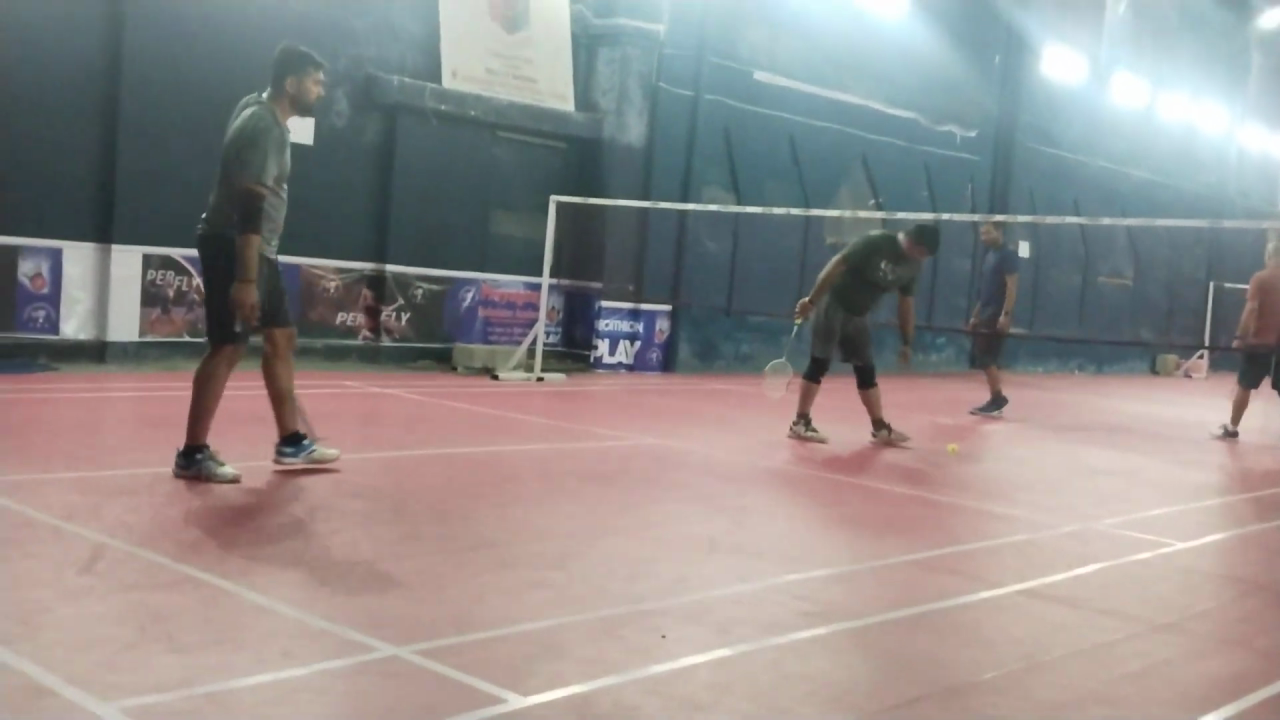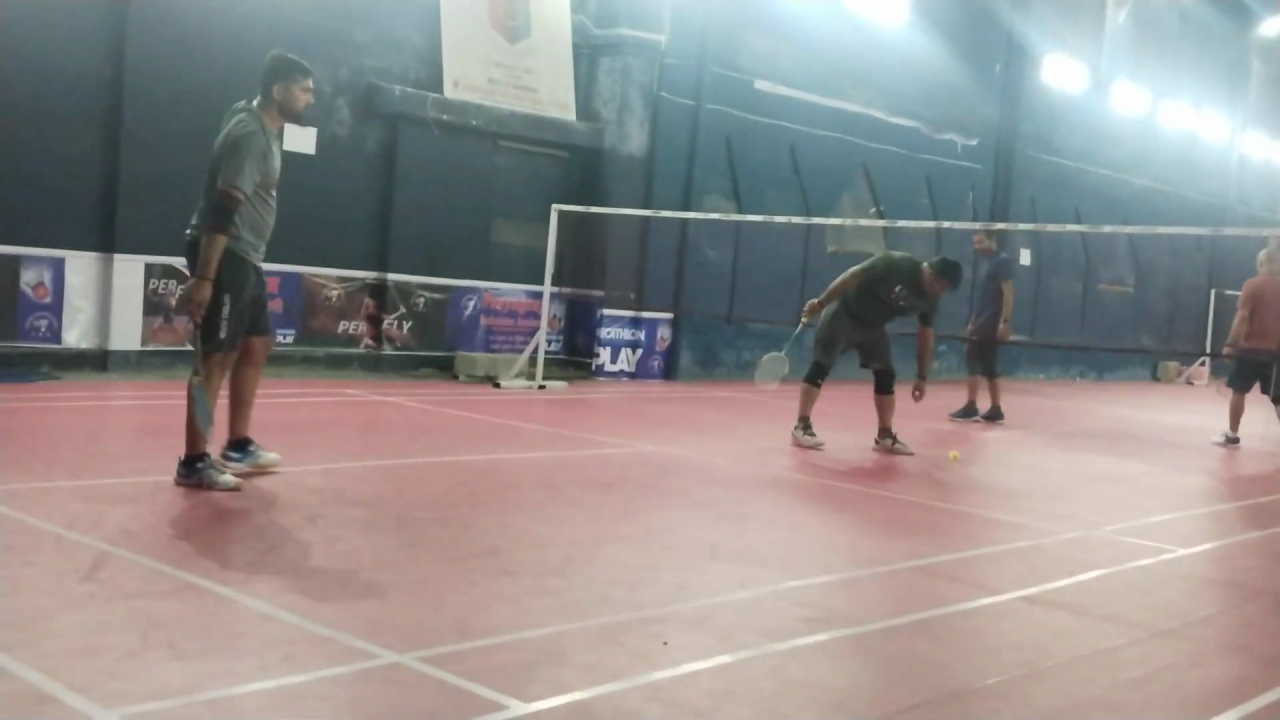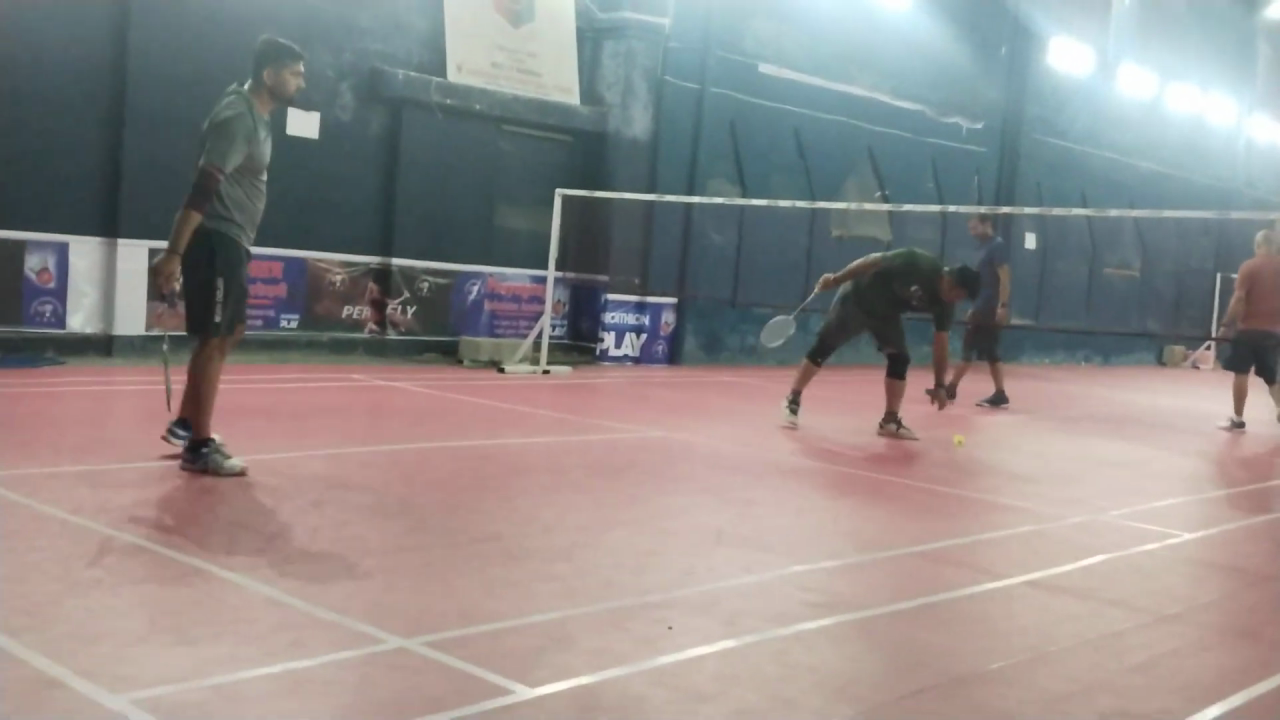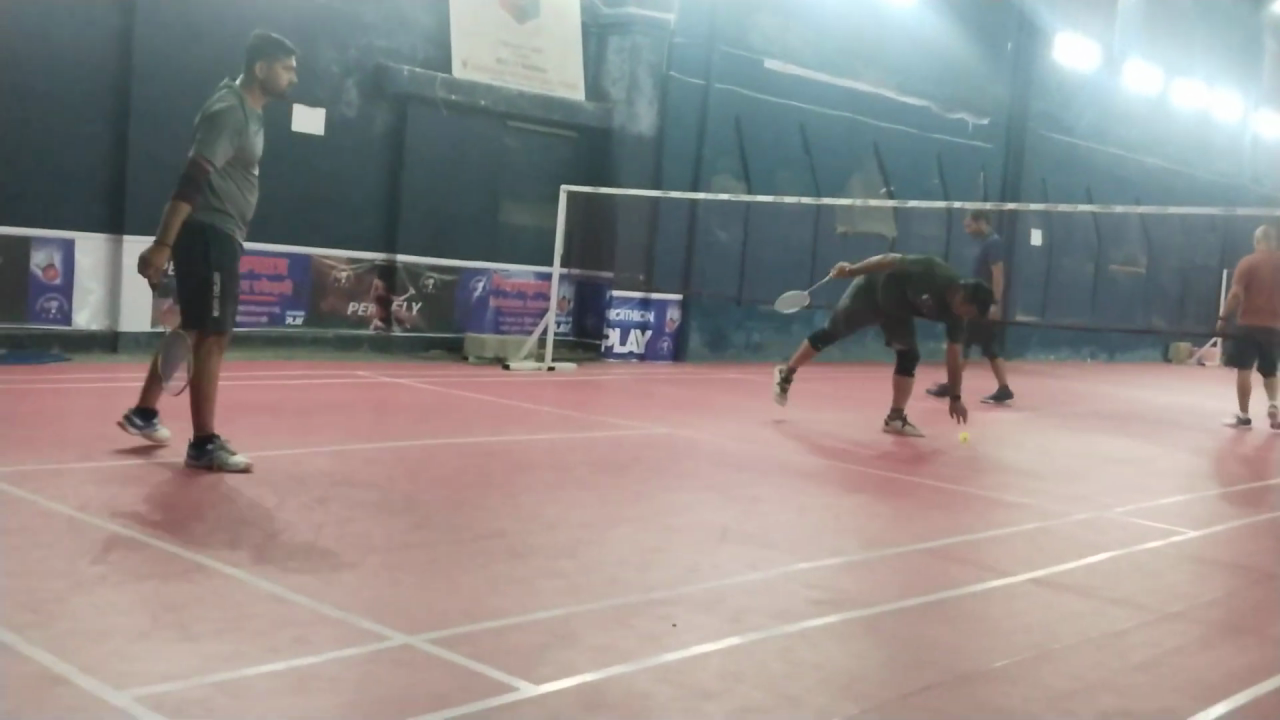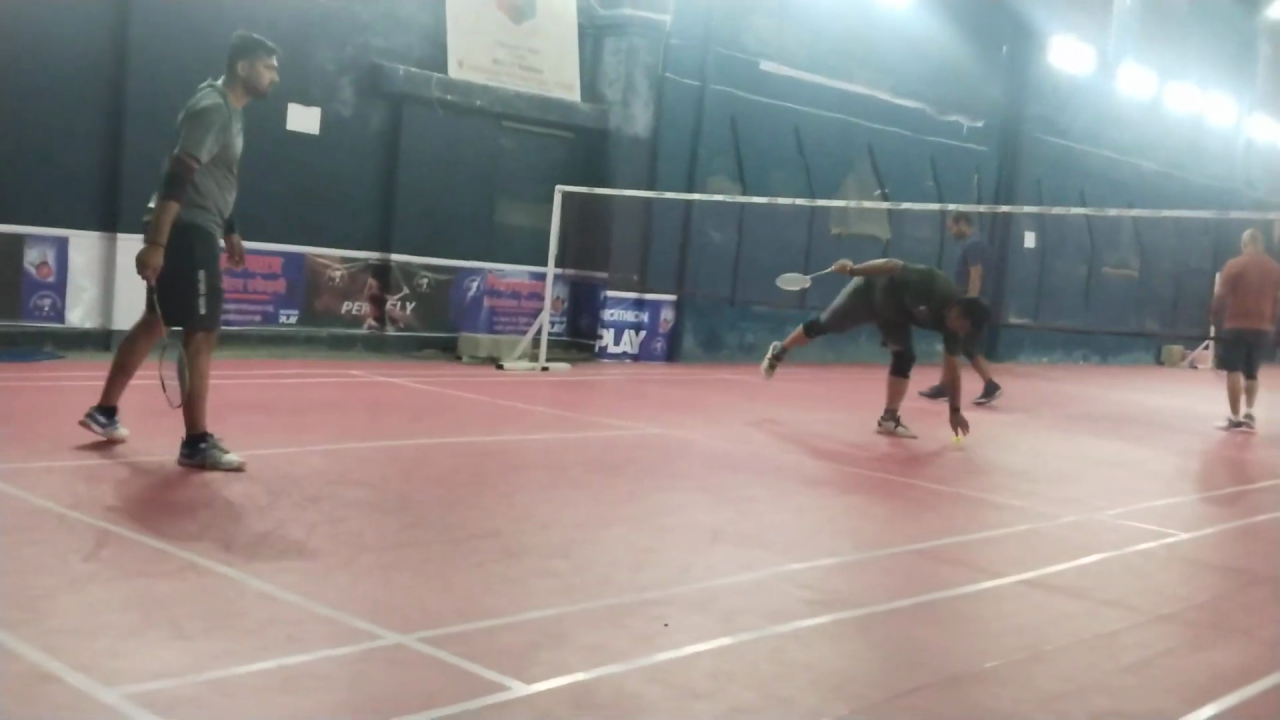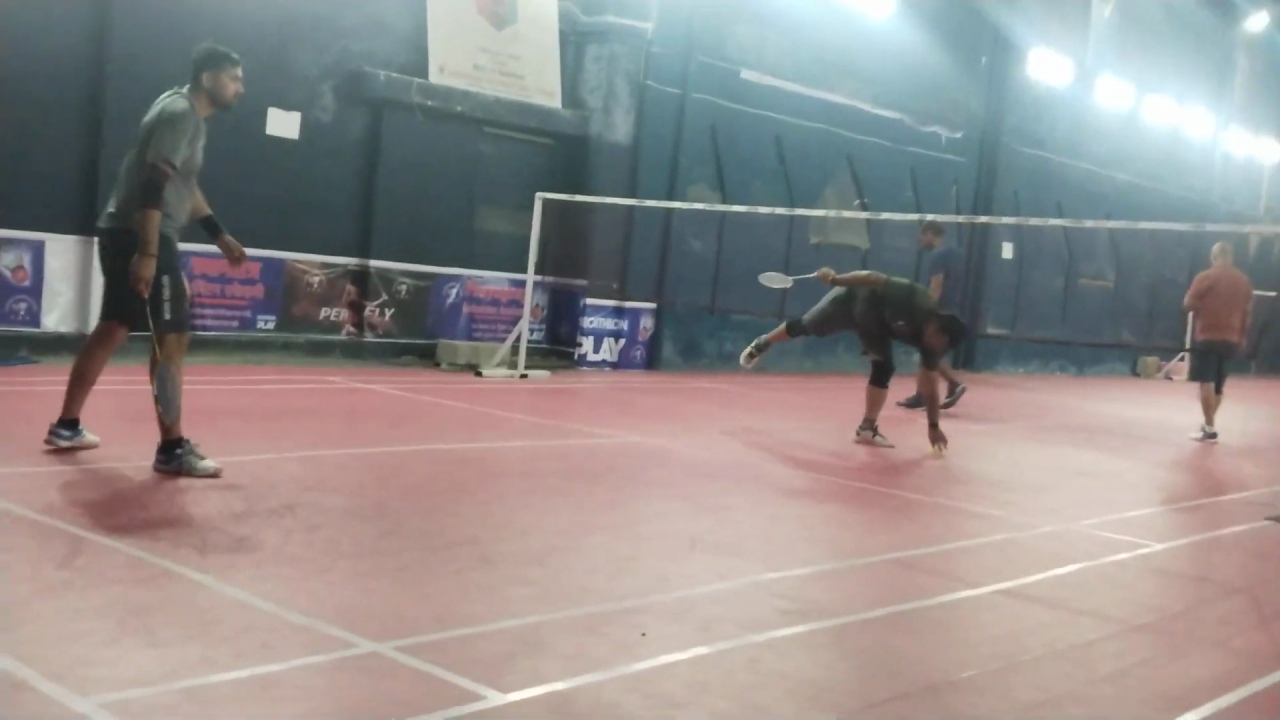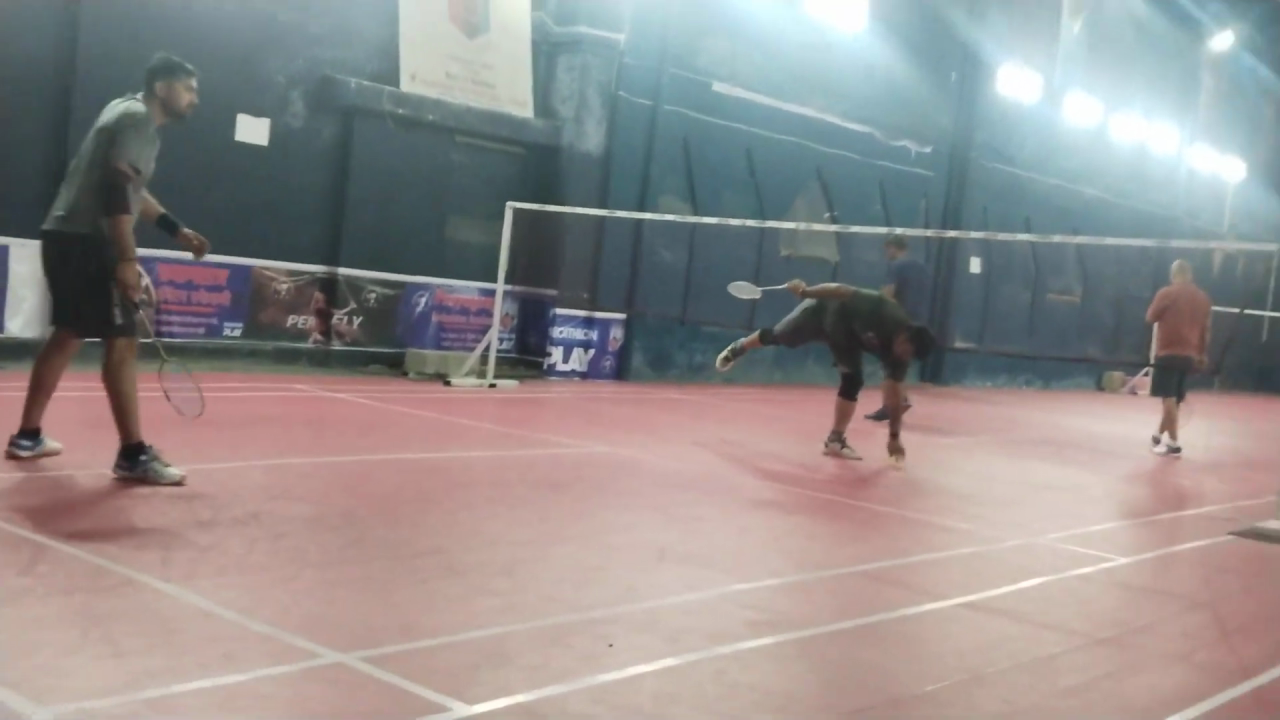
dt=0.1s
person 1, frame 1
left shoulder: (259, 109)
right shoulder: (265, 130)
right elbow: (250, 209)
right wrist: (246, 280)
left hip: (254, 250)
right hip: (232, 248)
left knee: (282, 340)
right knee: (227, 348)
left ankle: (291, 441)
right ankle: (192, 453)
person 1, frame 2
left shoulder: (259, 123)
right shoulder: (250, 136)
right elbow: (221, 210)
right wrist: (202, 278)
left hip: (243, 257)
right hip: (224, 257)
left knee: (256, 347)
right knee: (219, 355)
left ankle: (238, 444)
right ankle: (193, 462)
person 1, frame 3
left shoulder: (254, 110)
right shoulder: (238, 118)
right elbow: (203, 188)
right wrist: (174, 254)
left hip: (231, 241)
right hip: (214, 240)
left knee: (224, 335)
right knee: (214, 339)
left ankle: (187, 423)
right ankle: (199, 446)
person 1, frame 4
left shoulder: (244, 106)
right shoulder: (229, 111)
right elbow: (191, 180)
right wrist: (161, 243)
left hip: (214, 233)
right hip: (207, 234)
left knee: (198, 329)
right knee: (213, 336)
left ankle: (143, 414)
right ankle: (205, 443)
person 1, frame 5
left shoulder: (228, 107)
right shoulder: (213, 109)
right elbow: (177, 178)
left wrist: (229, 230)
right wrist: (156, 244)
left hip: (195, 232)
right hip: (186, 233)
left knee: (154, 323)
right knee: (201, 333)
left ankle: (105, 411)
right ankle: (197, 442)
person 1, frame 6
left shoulder: (183, 114)
right shoulder: (181, 115)
left elbow: (182, 187)
right elbow: (152, 187)
left wrist: (220, 235)
right wrist: (147, 252)
left hip: (123, 233)
right hip: (137, 237)
left knee: (113, 329)
right knee: (171, 337)
left ankle: (66, 425)
right ankle: (172, 448)
person 1, frame 7
left shoulder: (128, 112)
right shoulder: (138, 119)
left elbow: (133, 193)
right elbow: (116, 191)
left wrist: (179, 231)
right wrist: (126, 259)
left hip: (64, 234)
right hip: (86, 239)
left knee: (66, 336)
right knee: (121, 341)
left ankle: (27, 435)
right ankle: (133, 453)
person 2, frame 1
left shoulder: (912, 266)
right shoulder: (875, 243)
left elbow: (907, 303)
right elbow: (836, 265)
left wrist: (907, 343)
right wrist: (811, 300)
left hip: (856, 315)
right hip: (833, 304)
left knee: (866, 369)
right knee: (820, 362)
left ankle: (880, 427)
right ankle: (800, 423)
person 2, frame 2
left shoulder: (930, 297)
right shoulder: (896, 264)
left elbow: (925, 334)
right elbow: (852, 275)
left wrist: (922, 376)
right wrist: (821, 302)
left hip: (872, 326)
right hip: (844, 315)
left knee: (886, 374)
right knee: (821, 367)
left ankle: (885, 436)
right ankle: (801, 427)
person 2, frame 3
left shoulder: (944, 303)
right shoulder: (915, 263)
left elbow: (941, 343)
right elbow: (872, 261)
left wrist: (939, 385)
right wrist: (835, 279)
left hip: (886, 315)
right hip: (857, 301)
left knee: (900, 359)
right knee: (824, 346)
left ankle: (890, 420)
right ankle: (793, 401)
person 2, frame 4
left shoulder: (956, 314)
right shoulder: (932, 273)
left elbow: (954, 356)
right elbow: (891, 260)
left wrist: (956, 398)
right wrist: (851, 270)
left hip: (898, 313)
right hip: (870, 291)
left knee: (909, 357)
right knee: (830, 334)
left ankle: (895, 417)
right ankle: (786, 374)
person 2, frame 5
left shoulder: (951, 325)
right shoulder: (930, 285)
left elbow: (951, 369)
right elbow: (891, 266)
left wrist: (955, 411)
right wrist: (852, 270)
left hip: (896, 317)
right hip: (868, 293)
left knee: (905, 358)
right knee: (822, 325)
left ankle: (889, 418)
right ankle: (779, 351)
person 2, frame 6
left shoulder: (930, 341)
right shoulder: (910, 299)
left elbow: (928, 384)
right elbow: (873, 278)
left wrist: (934, 426)
right wrist: (834, 279)
left hip: (877, 328)
right hip: (850, 301)
left knee: (884, 368)
right knee: (803, 327)
left ankle: (867, 428)
right ankle: (761, 345)
person 2, frame 7
left shoulder: (897, 353)
right shoulder: (880, 311)
left elbow: (893, 395)
right elbow: (842, 290)
left wrist: (894, 436)
right wrist: (805, 292)
left hip: (847, 339)
right hip: (821, 312)
left knee: (853, 381)
right knee: (775, 337)
left ankle: (835, 440)
right ankle: (737, 349)
person 3, frame 1
left shoulder: (1261, 278)
left elbow: (1251, 309)
left wrist: (1240, 336)
left hip: (1259, 342)
left knee: (1245, 386)
left ankle: (1232, 428)
person 3, frame 2
left shoulder: (1253, 285)
left elbow: (1242, 317)
left wrist: (1230, 343)
left hip: (1251, 348)
left knee: (1239, 392)
left ankle: (1232, 435)
person 3, frame 3
left shoulder: (1250, 266)
left elbow: (1238, 298)
left wrist: (1226, 324)
left hip: (1248, 329)
left knee: (1240, 374)
left ankle: (1237, 419)
person 3, frame 4
left shoulder: (1248, 262)
left elbow: (1236, 293)
left wrist: (1223, 318)
left hip: (1248, 325)
left knee: (1244, 370)
left ankle: (1243, 416)
person 3, frame 5
left shoulder: (1235, 264)
left elbow: (1219, 294)
left wrist: (1216, 313)
left hip: (1236, 327)
right hip: (1262, 329)
left knee: (1234, 372)
right knee: (1251, 374)
left ankle: (1235, 419)
right ankle: (1249, 413)
person 3, frame 6
left shoulder: (1206, 277)
right shoulder: (1244, 280)
left elbow: (1187, 304)
right elbow: (1247, 312)
left wrist: (1199, 306)
right wrist: (1241, 336)
left hip: (1207, 338)
right hip: (1230, 341)
left knee: (1206, 384)
right knee: (1217, 385)
left ankle: (1210, 430)
right ankle: (1209, 423)
person 3, frame 7
left shoulder: (1166, 293)
right shoulder: (1203, 298)
left elbow: (1150, 319)
right elbow: (1206, 329)
right wrist: (1202, 354)
left hip: (1167, 354)
right hip: (1188, 356)
left knee: (1168, 399)
right knee: (1176, 400)
left ankle: (1173, 444)
right ankle: (1159, 437)
person 4, frame 1
left shoulder: (1008, 254)
right shoulder: (989, 255)
left elbow: (1011, 286)
left wrist: (1006, 314)
right wrist: (975, 315)
left hip: (996, 315)
right hip: (985, 314)
left knee: (983, 355)
right knee: (985, 358)
left ankle: (998, 397)
right ankle: (995, 400)
person 4, frame 2
left shoulder: (1002, 261)
right shoulder: (985, 262)
left elbow: (1008, 293)
left wrist: (1005, 321)
right wrist: (972, 322)
left hip: (991, 322)
right hip: (983, 321)
left knee: (973, 361)
right knee: (988, 366)
left ankle: (971, 406)
right ankle: (995, 410)
person 4, frame 3
left shoulder: (997, 246)
right shoulder: (986, 247)
left elbow: (1005, 278)
left wrist: (1003, 305)
right wrist: (973, 309)
left hip: (988, 308)
right hip: (983, 307)
left knee: (968, 348)
right knee: (990, 351)
left ankle: (950, 389)
right ankle: (999, 394)
person 4, frame 4
left shoulder: (993, 243)
right shoulder: (988, 243)
left elbow: (998, 275)
left wrist: (995, 303)
left knee: (963, 344)
right knee: (990, 349)
right ankle: (1004, 390)
person 4, frame 5
left shoulder: (971, 245)
right shoulder: (974, 244)
left elbow: (975, 277)
right knee: (970, 349)
left ankle: (944, 387)
right ankle: (990, 385)
person 4, frame 6
left shoulder: (938, 255)
right shoulder: (955, 253)
left elbow: (936, 286)
right hip: (950, 312)
left ankle: (921, 396)
right ankle: (954, 384)
person 4, frame 7
left shoulder: (897, 266)
right shoulder: (922, 267)
left elbow: (887, 295)
right hip: (916, 324)
left ankle: (889, 409)
right ankle: (900, 399)
